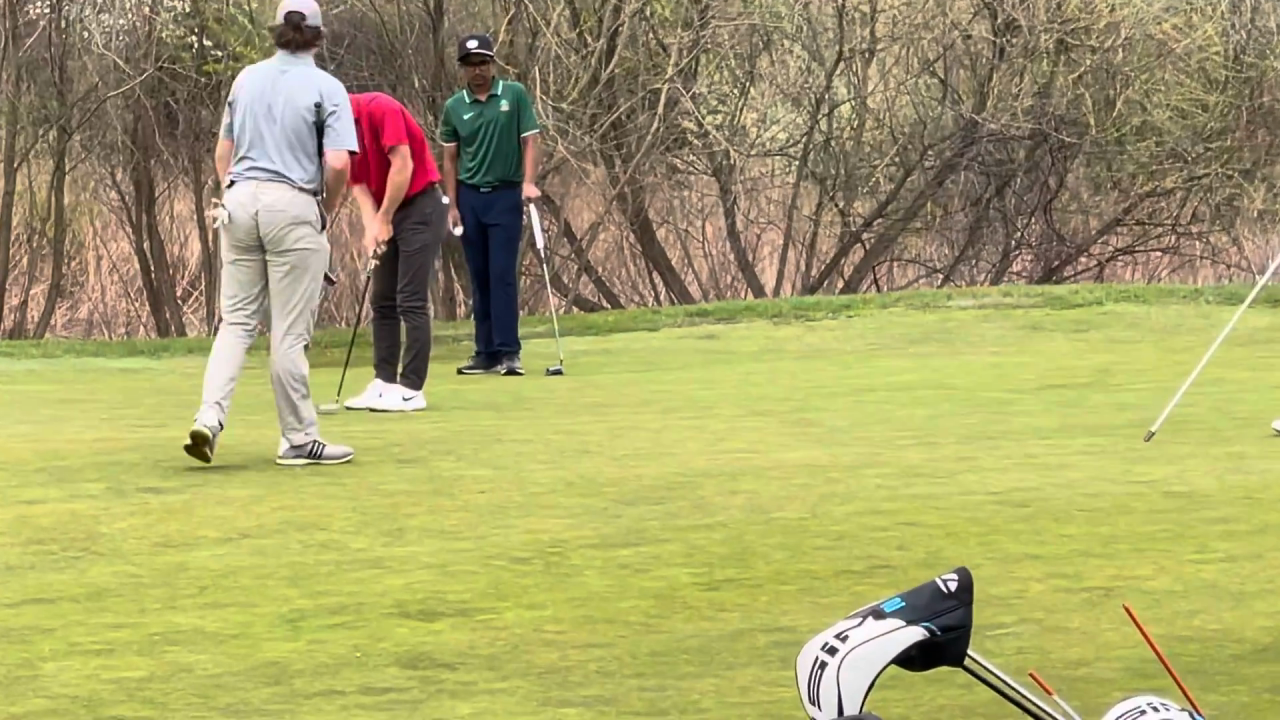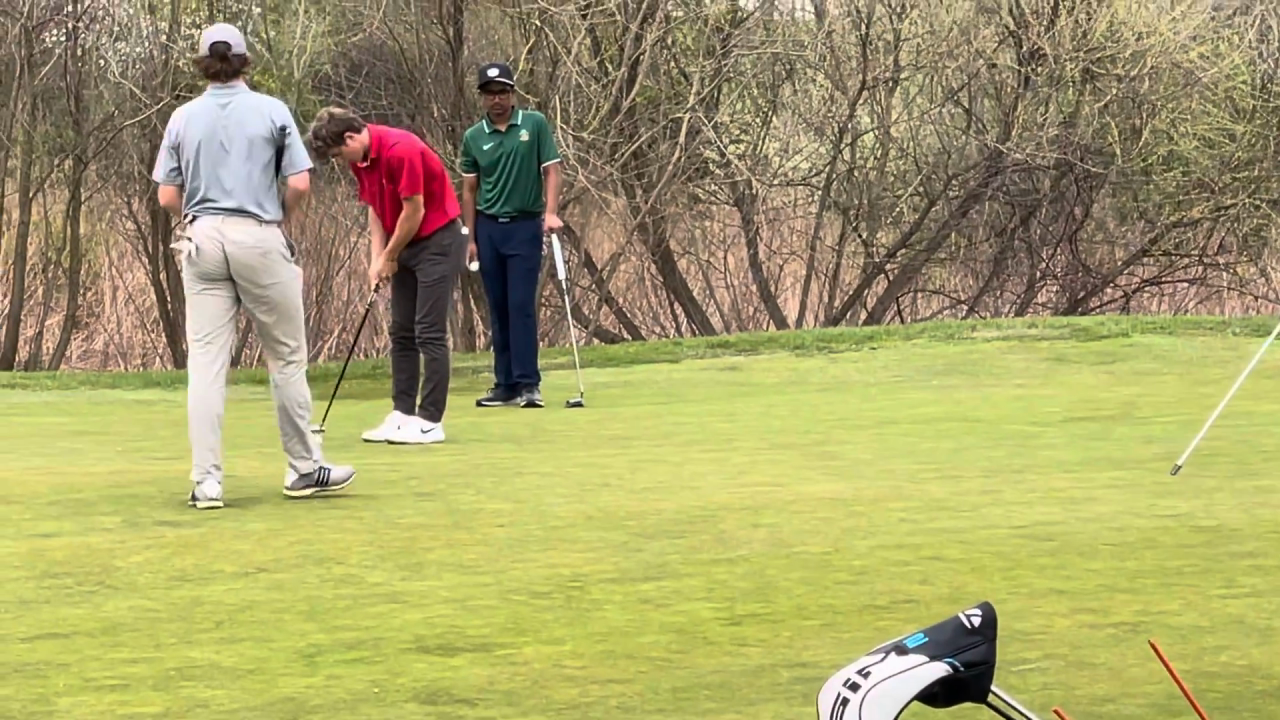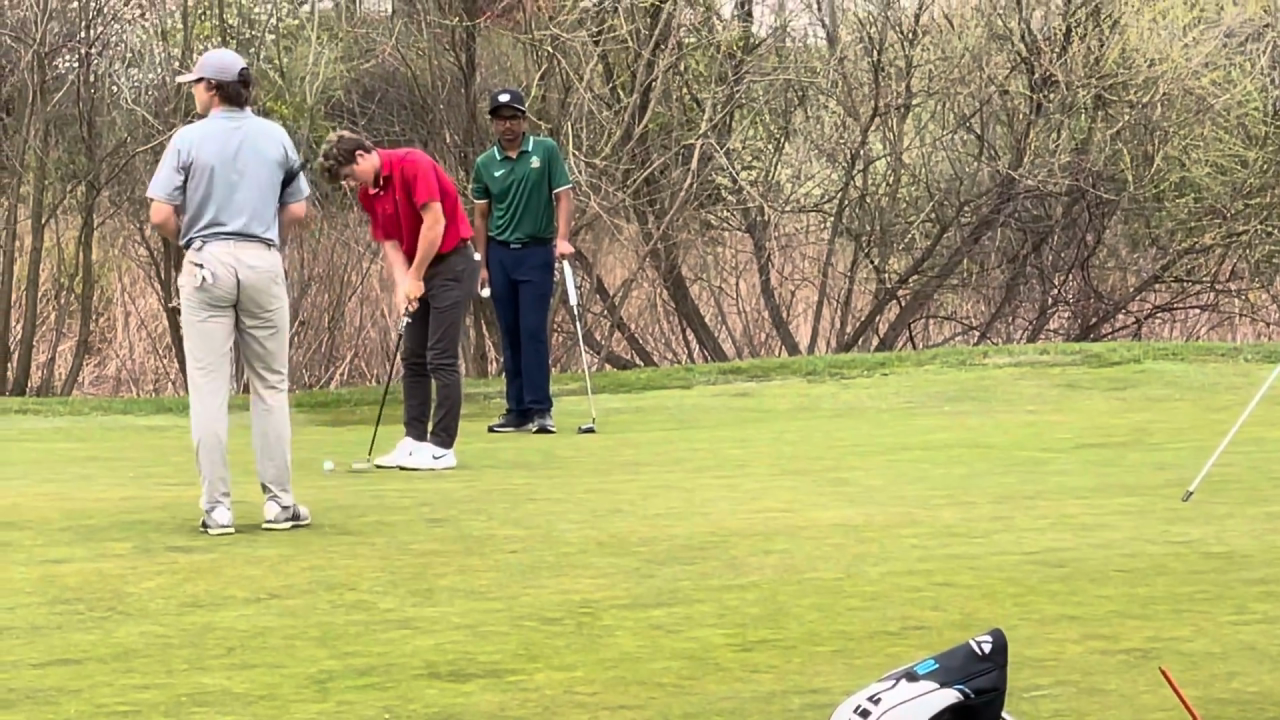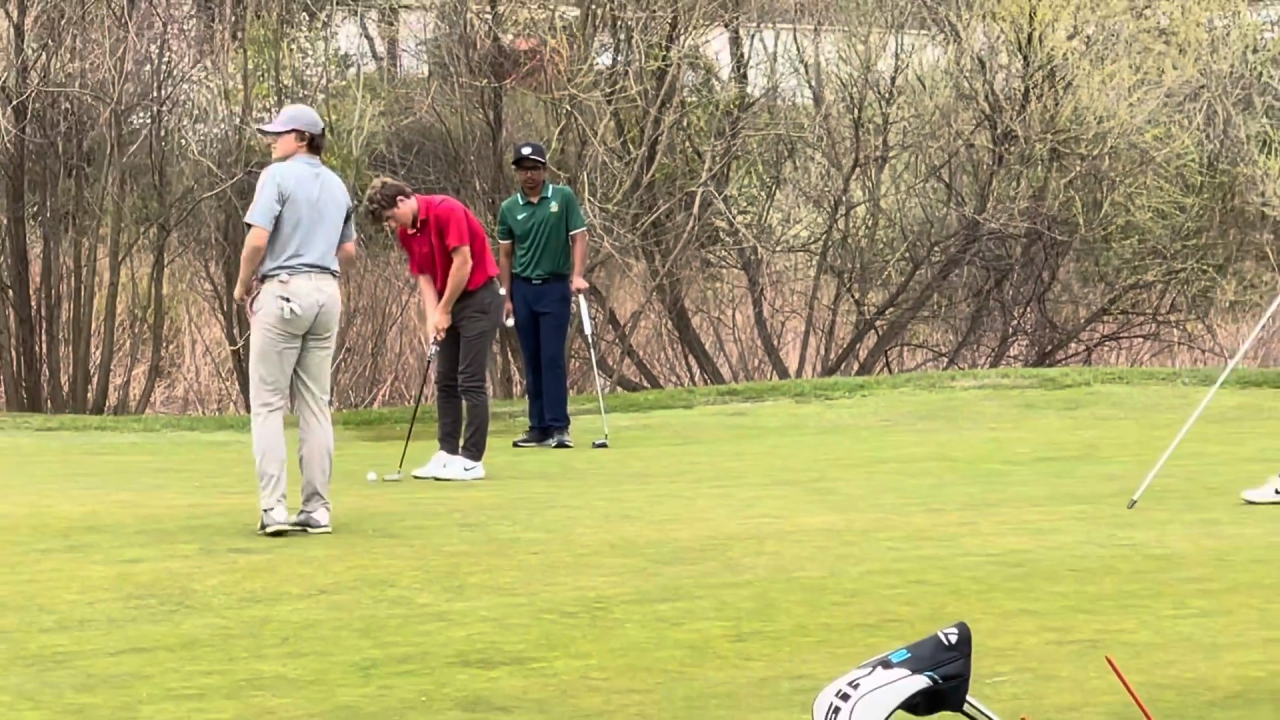
dt=0.5s
person 1, frame 1
left shoulder: (246, 78)
right shoulder: (326, 87)
left elbow: (223, 151)
right elbow: (337, 164)
right wrist: (328, 209)
left hip: (240, 202)
right hip: (292, 206)
left knee: (236, 321)
right knee: (289, 332)
left ankle: (209, 414)
right ankle: (298, 439)
person 1, frame 2
left shoulder: (182, 117)
right shoulder: (271, 110)
left elbow: (167, 198)
right elbow: (298, 184)
left hip: (202, 241)
right hip: (259, 240)
left knee: (206, 363)
right knee: (286, 357)
left ankle: (206, 480)
right ankle: (304, 467)
person 1, frame 3
left shoulder: (188, 138)
right shoulder: (276, 136)
left elbow: (160, 215)
right elbow: (296, 211)
left wrist: (190, 240)
left hip: (207, 266)
right hip: (263, 264)
left knee: (209, 390)
right knee: (270, 388)
left ankle: (217, 507)
right ankle: (279, 501)
person 1, frame 4
left shoulder: (277, 175)
right shoulder: (337, 185)
left elbow: (256, 240)
right elbow: (347, 250)
left wrist: (244, 283)
left hip: (282, 294)
right hip: (326, 294)
left knee: (268, 405)
right knee: (315, 406)
left ankle: (275, 507)
right ankle: (316, 508)
person 2, frame 1
left shoulder: (515, 94)
right shoulder: (453, 107)
left elbow: (530, 140)
right elbow: (450, 158)
left wrist: (529, 182)
right wrist: (452, 205)
left hip: (506, 195)
right hip: (469, 197)
left knee: (502, 274)
right knee: (479, 277)
left ankle: (508, 352)
right ankle: (486, 352)
person 2, frame 2
left shoulder: (536, 124)
right shoulder: (473, 137)
left elbow: (551, 170)
right elbow: (469, 190)
left wrist: (551, 212)
right wrist: (470, 238)
left hip: (525, 226)
right hip: (488, 228)
left knee: (522, 306)
right knee: (498, 309)
left ankle: (528, 383)
right ankle: (505, 383)
person 2, frame 3
left shoulder: (547, 150)
right shoulder: (484, 164)
left elbow: (563, 196)
right elbow: (481, 217)
left wrist: (562, 239)
right wrist: (482, 264)
left hip: (536, 252)
right hip: (499, 254)
left knee: (533, 331)
right knee: (510, 335)
left ankle: (540, 409)
right ankle: (517, 409)
person 2, frame 4
left shoulder: (564, 197)
right shoulder: (508, 208)
left elbow: (578, 237)
right elbow: (505, 255)
left wrist: (577, 275)
right wrist: (506, 297)
left hip: (555, 287)
right hip: (522, 289)
left knee: (553, 358)
right knee: (531, 361)
left ankle: (558, 427)
right ankle: (539, 427)
person 3, frame 1
left shoulder: (379, 107)
left elbow: (402, 165)
right elbow: (358, 184)
left wrist: (383, 221)
right wrist: (370, 228)
left hip: (420, 207)
right hip: (387, 214)
left knee: (411, 301)
right knee: (382, 301)
right ankle: (384, 382)
person 3, frame 2
left shoulder: (401, 149)
right shoulder: (360, 160)
left elbow: (414, 211)
left wrist: (389, 257)
right wrist: (376, 259)
left hip: (439, 240)
right hip: (406, 243)
left knee: (429, 332)
right knee: (401, 332)
person 3, frame 3
left shoulder: (411, 163)
right shoulder: (367, 194)
left elbow: (435, 221)
right elbow: (390, 242)
left wrist: (416, 277)
right wrist: (402, 285)
left hip: (451, 264)
right hip: (418, 272)
left knee: (441, 358)
right knee: (412, 358)
person 3, frame 4
left shoulder: (446, 209)
right shoulder: (406, 233)
left elbow: (464, 262)
right elbow: (424, 276)
left wrist: (444, 311)
right wrist: (432, 317)
left hip: (479, 298)
right hip: (449, 303)
left knee: (470, 381)
right knee: (445, 381)
left ankle: (472, 460)
right ankle: (448, 453)
